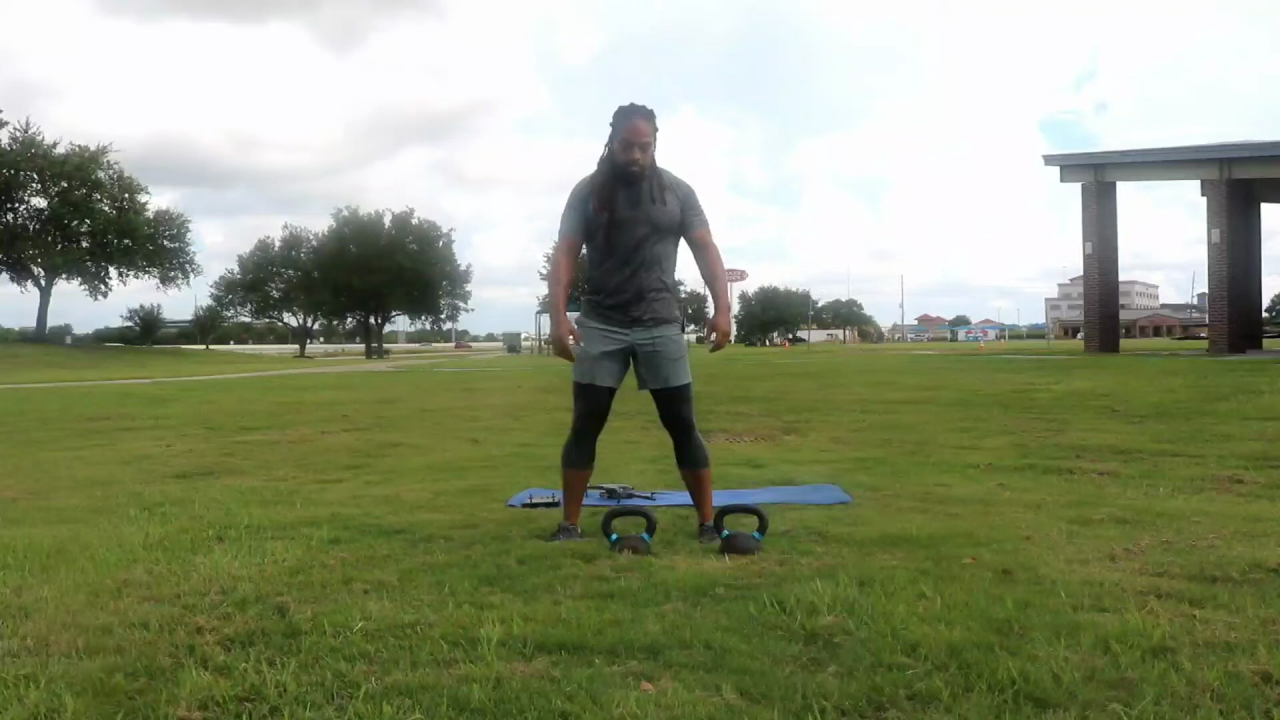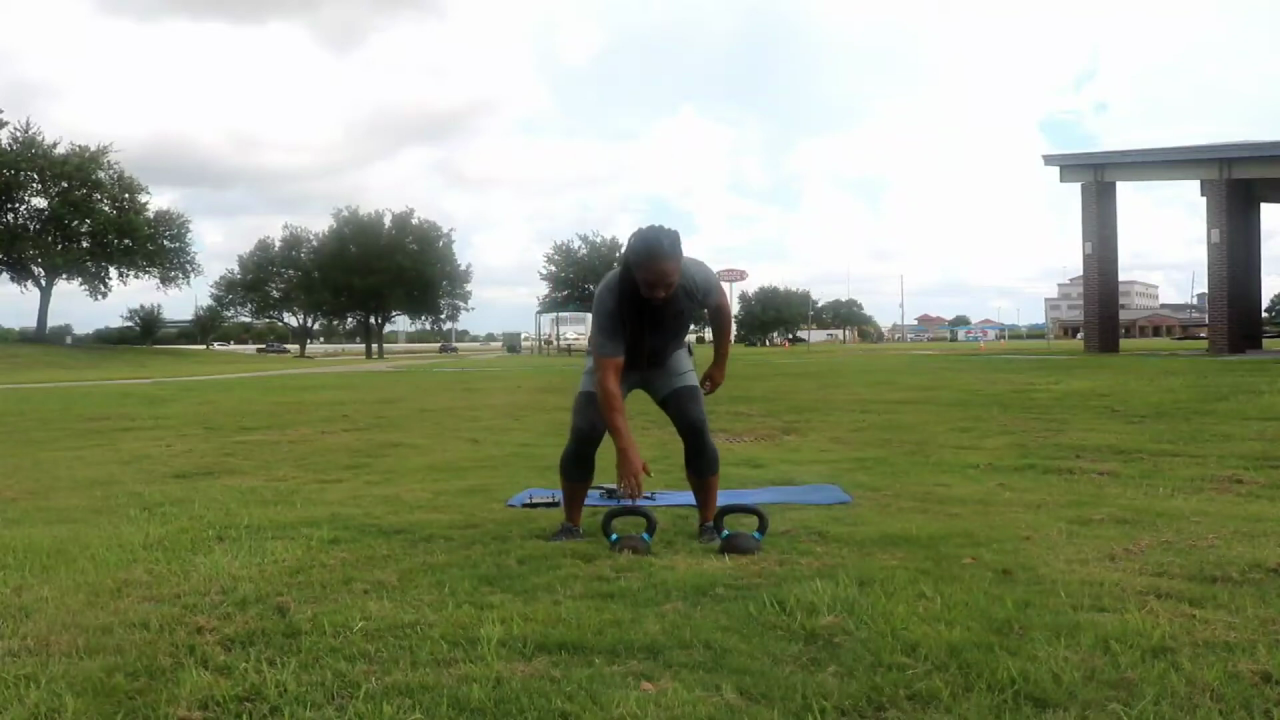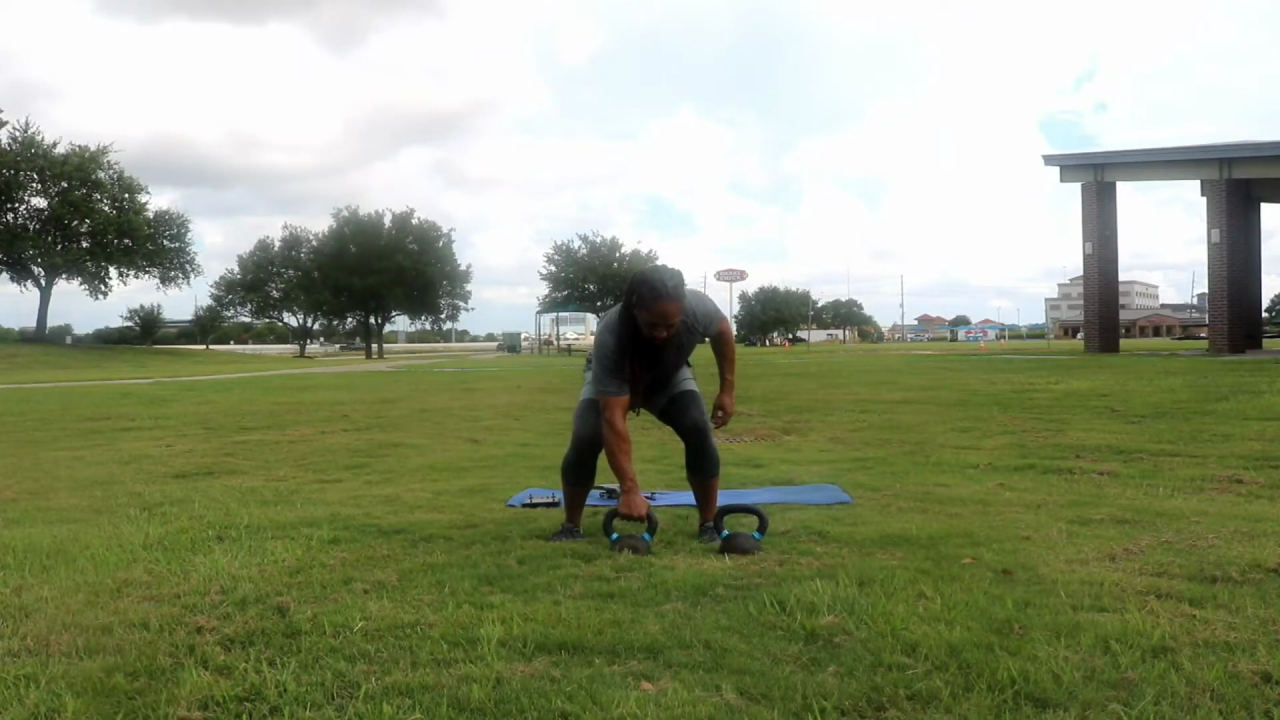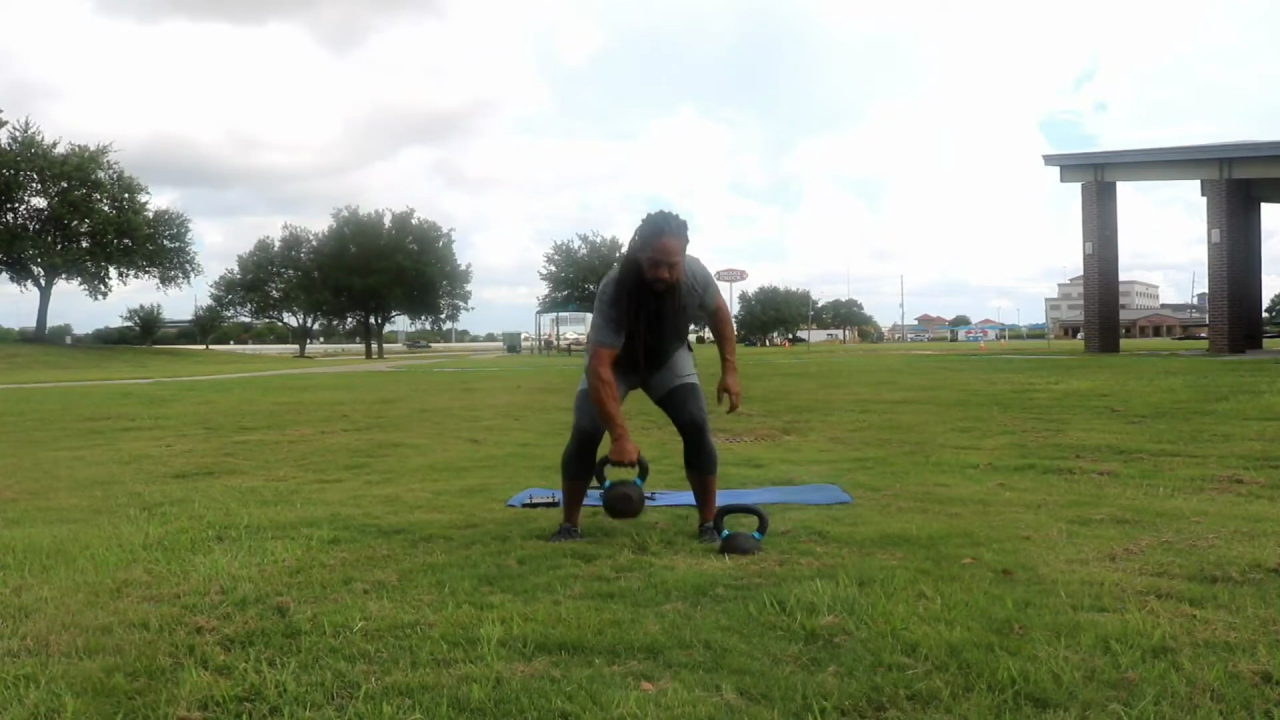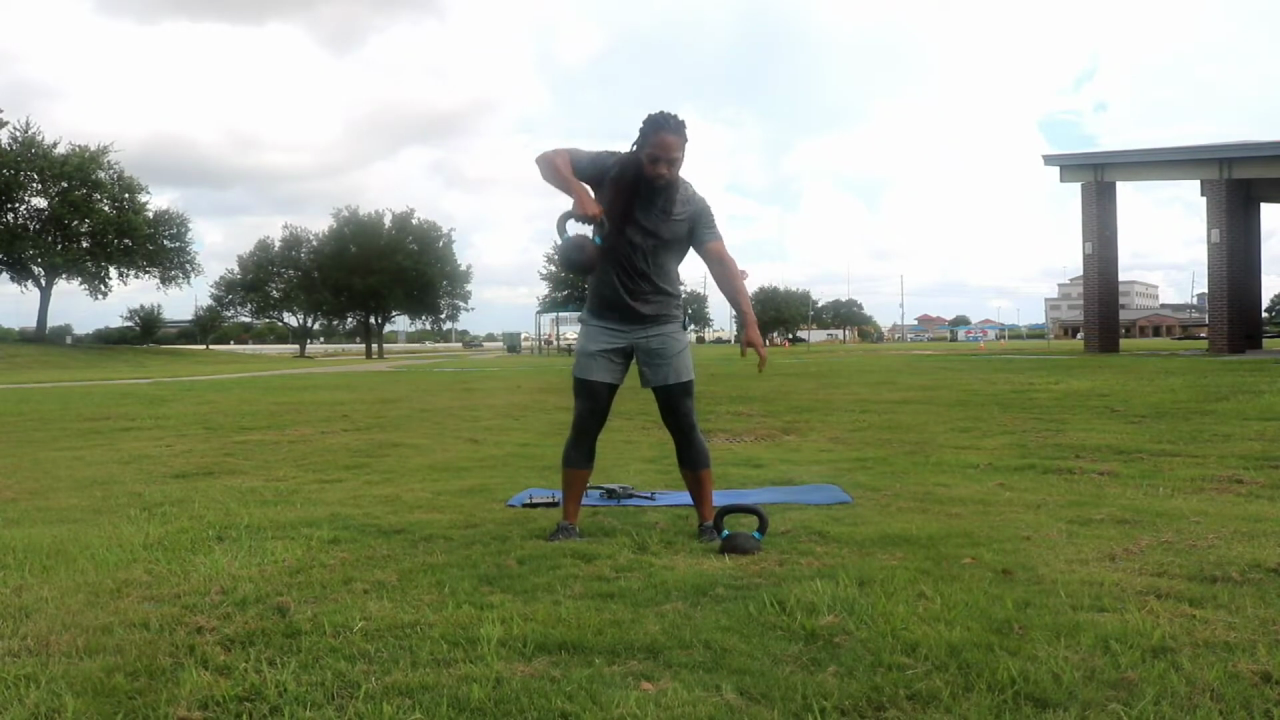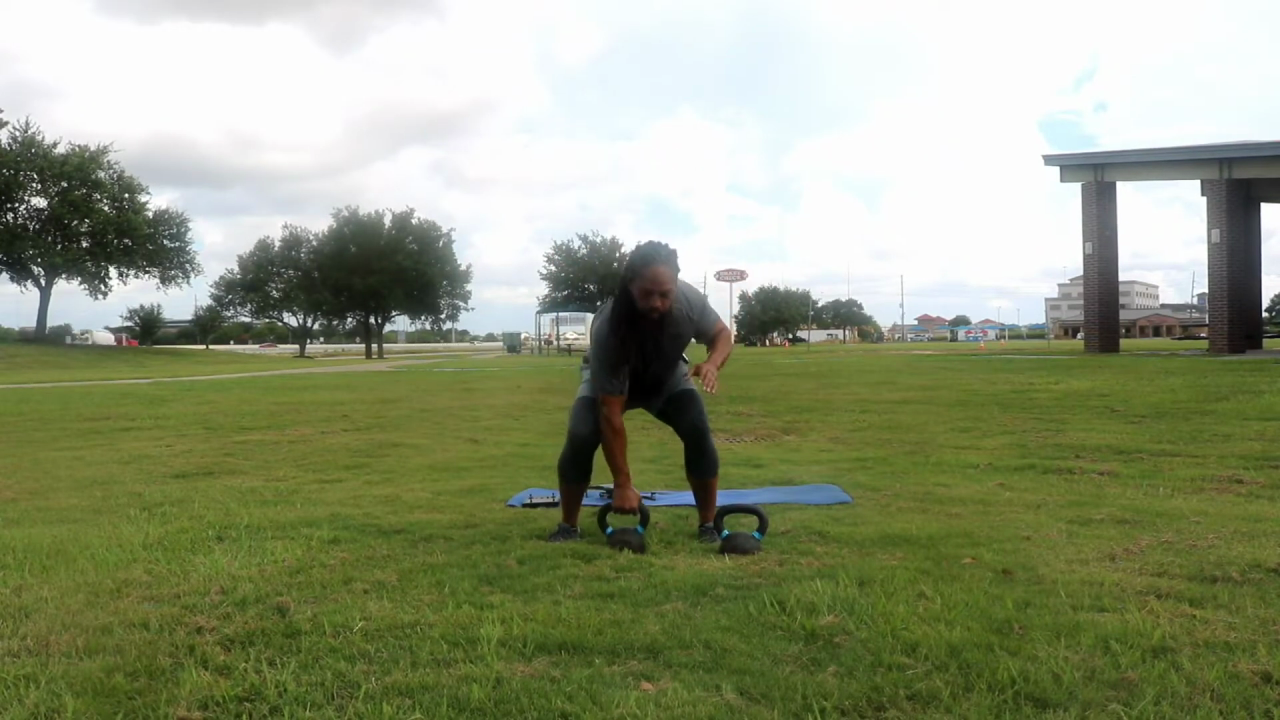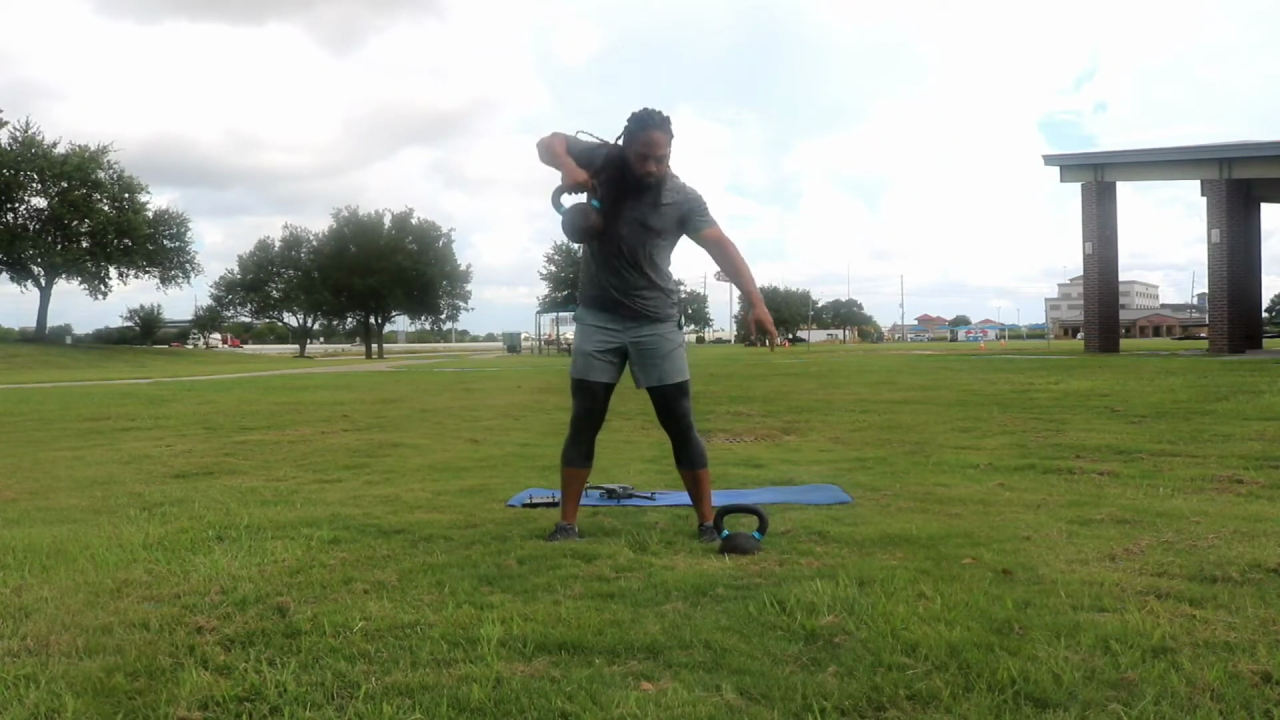
dt=0.7s
person 1, frame 1
left shoulder: (677, 191)
right shoulder: (588, 191)
left elbow: (705, 248)
right elbow: (565, 254)
left wrist: (721, 308)
right wrist: (558, 315)
left hip: (660, 324)
right hip: (601, 324)
left knee: (682, 425)
right knee: (586, 425)
left ankle: (708, 523)
right ankle: (569, 525)
person 1, frame 2
left shoulder: (698, 276)
right shoulder: (610, 295)
left elbow: (720, 308)
right elbow: (607, 380)
left wrist: (720, 362)
right wrist: (626, 449)
left hip: (669, 358)
right hip: (613, 360)
left knee: (696, 427)
right knee: (584, 432)
left ankle: (708, 524)
right ankle: (570, 525)
person 1, frame 3
left shoulder: (698, 307)
right shoulder: (611, 334)
left elbow: (722, 332)
right elbow: (613, 420)
left wrist: (727, 390)
right wrist: (629, 490)
left hip: (670, 377)
right hip: (611, 380)
left knee: (698, 430)
right knee: (585, 439)
left ankle: (708, 525)
right ankle: (571, 526)
person 1, frame 4
left shoulder: (696, 274)
right shoulder: (616, 289)
left elbow: (718, 314)
right elbow: (600, 371)
left wrist: (729, 371)
right wrist: (619, 437)
left hip: (669, 356)
right hip: (615, 362)
left knee: (697, 425)
right knee: (586, 432)
left ankle: (709, 525)
right ankle: (569, 526)
person 1, frame 5
left shoulder: (691, 203)
right shoulder: (612, 172)
left elbow: (721, 263)
right elbow: (548, 160)
left wrist: (749, 322)
right wrist: (578, 192)
left hip: (662, 325)
right hip: (605, 323)
left knee: (683, 425)
right knee: (585, 424)
left ankle: (708, 523)
right ankle: (568, 524)
person 1, frame 6
left shoulder: (691, 301)
right shoulder: (610, 325)
left elbow: (722, 335)
right elbow: (611, 413)
left wrist: (713, 361)
right wrist: (624, 485)
left hip: (667, 379)
right hip: (610, 385)
left knee: (698, 431)
right knee: (580, 438)
left ankle: (708, 525)
right ankle: (568, 525)
person 1, frame 7
left shoulder: (682, 197)
right shoulder: (604, 163)
left elbow: (721, 247)
right elbow: (548, 142)
left wrist: (756, 303)
right wrist: (567, 167)
left hip: (656, 323)
right hip: (598, 320)
left knee: (679, 425)
right knee: (584, 424)
left ankle: (707, 524)
right ankle: (567, 524)
